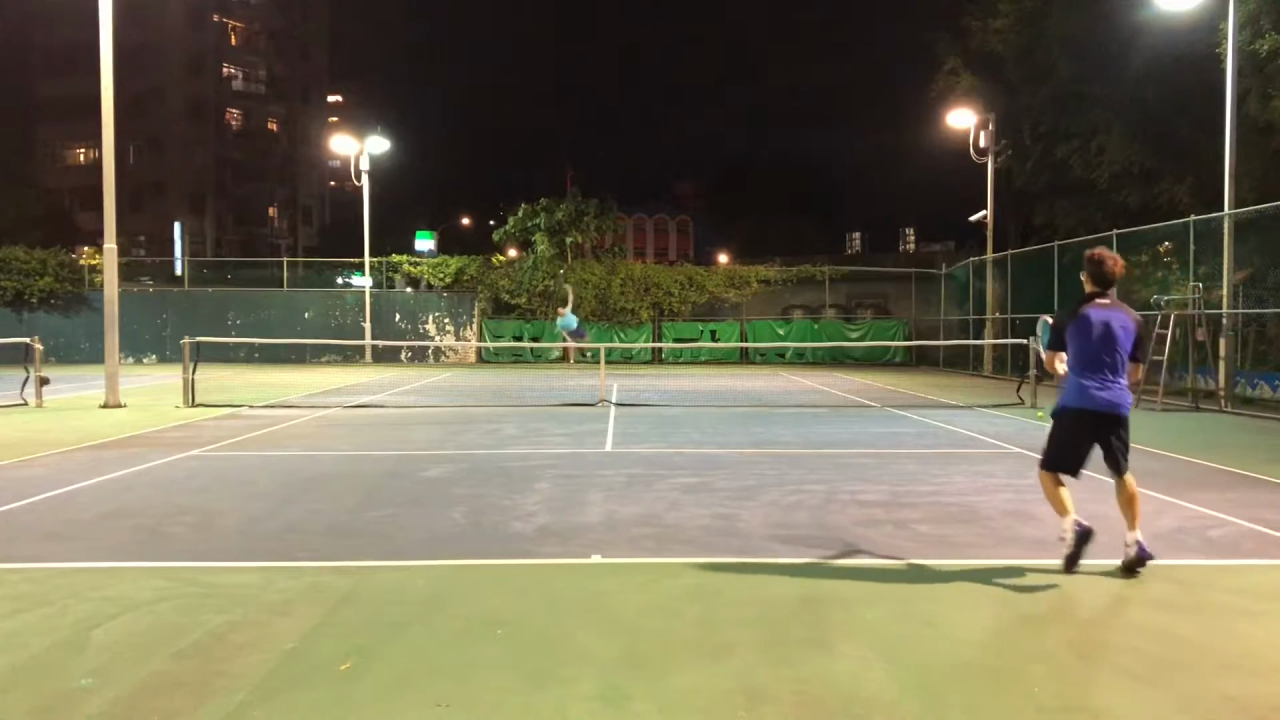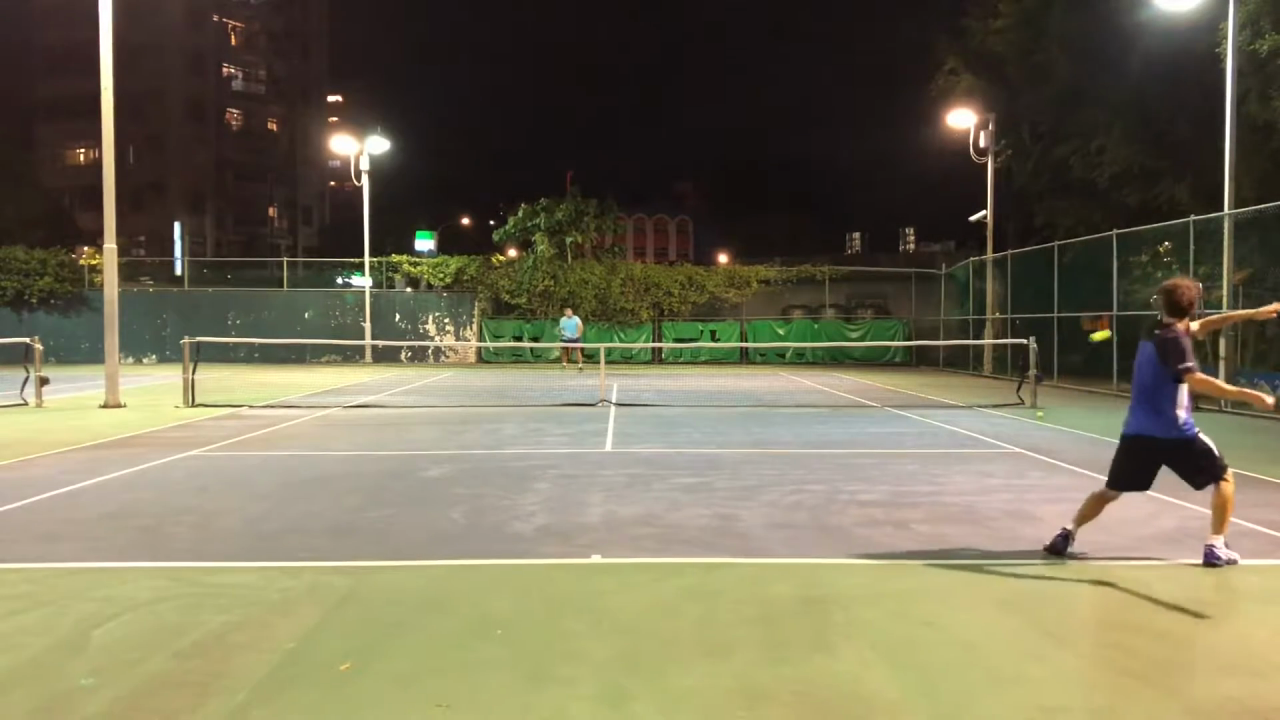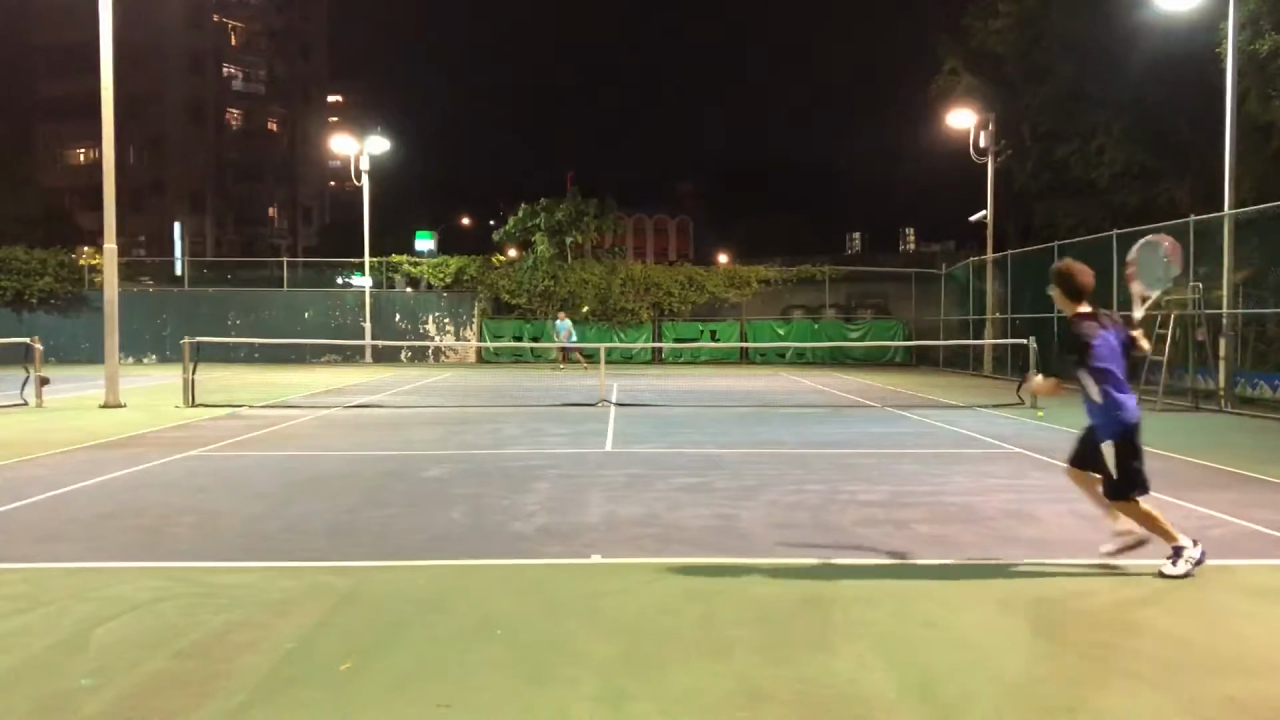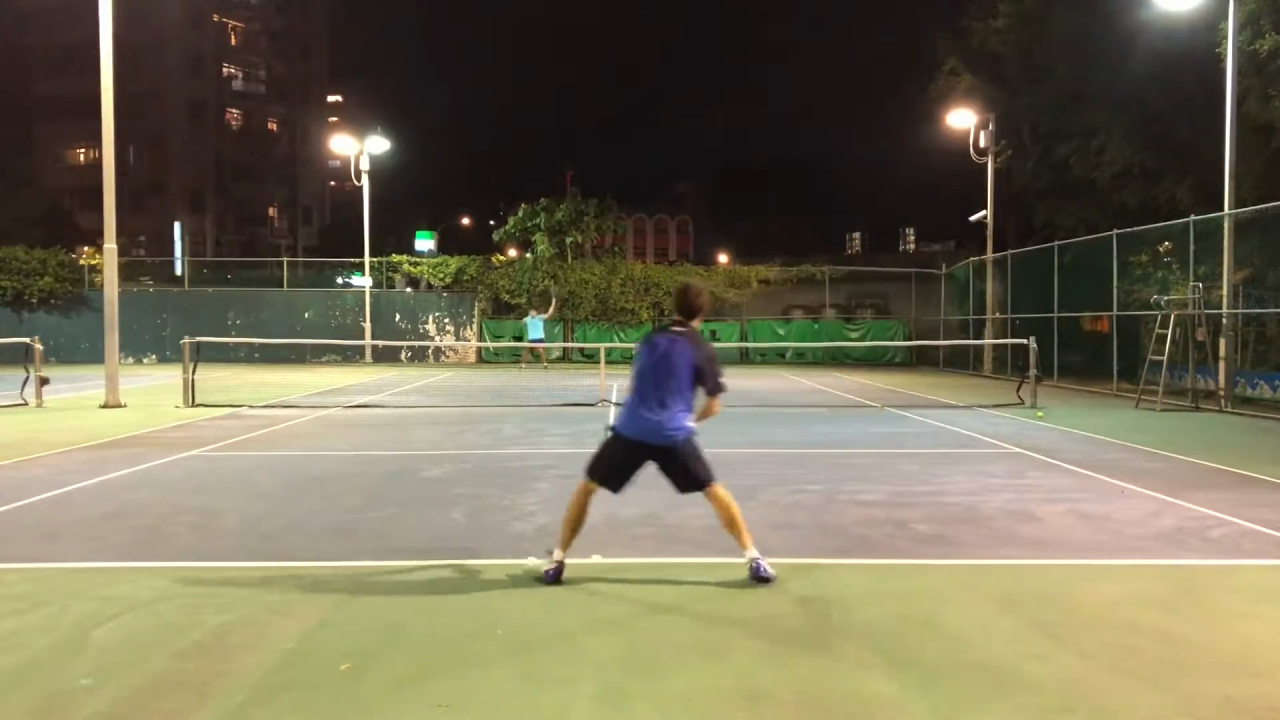
dt=1s
person 1, frame 1
left shoulder: (1072, 315)
right shoulder: (1132, 319)
left elbow: (1052, 363)
right elbow: (1134, 373)
left wrist: (1062, 370)
left hip: (1077, 405)
right hip: (1116, 406)
left knee: (1050, 474)
right knee: (1122, 474)
left ankle: (1073, 525)
right ankle: (1134, 542)
person 1, frame 2
left shoulder: (1156, 332)
right shoulder: (1175, 340)
left elbow: (1197, 326)
right elbow: (1195, 381)
left wrist: (1252, 314)
right wrist: (1249, 396)
left hip: (1138, 431)
right hip: (1175, 433)
left knee: (1110, 490)
right knee: (1223, 479)
left ankle: (1067, 534)
right ankle: (1216, 545)
person 1, frame 3
left shoulder: (1075, 333)
right shoulder: (1110, 321)
left elbow: (1056, 385)
right elbow: (1143, 348)
left wrist: (1038, 384)
right wrist: (1135, 335)
left hip: (1114, 423)
right hip: (1117, 416)
left knee: (1122, 497)
right knee: (1079, 471)
left ankle: (1185, 547)
right ankle: (1126, 529)
person 1, frame 4
left shoulder: (651, 339)
right shoulder: (702, 350)
right elbow: (712, 408)
right wrist: (691, 417)
left hip: (630, 430)
right hip: (672, 435)
left knee: (587, 488)
right knee: (714, 492)
left ankle: (558, 561)
right ankle: (752, 557)
